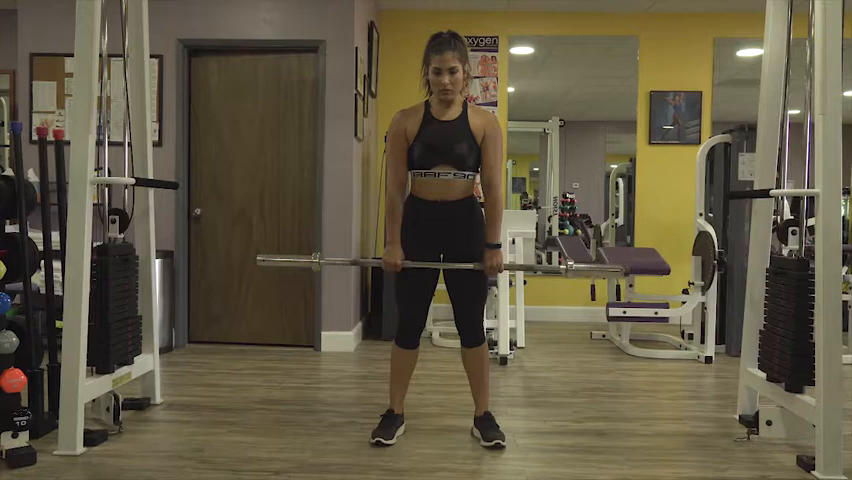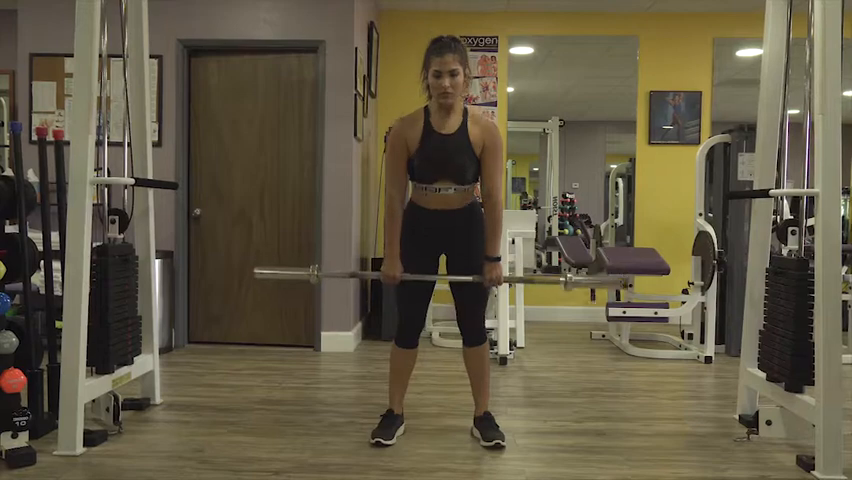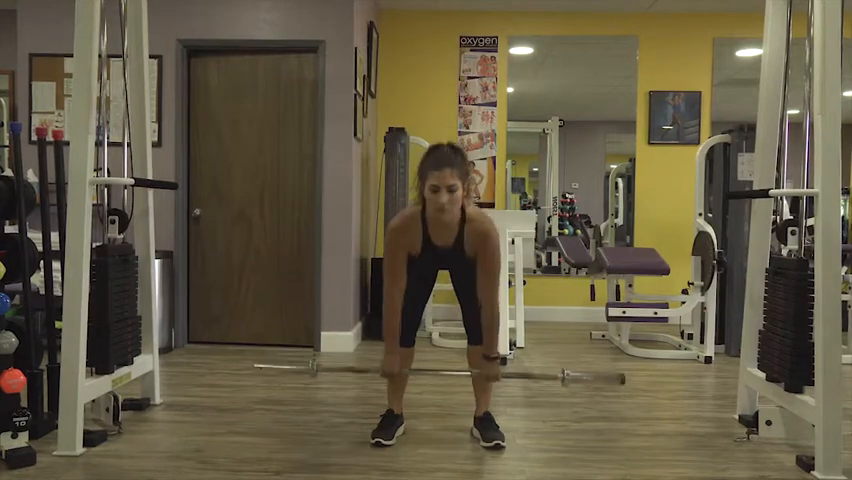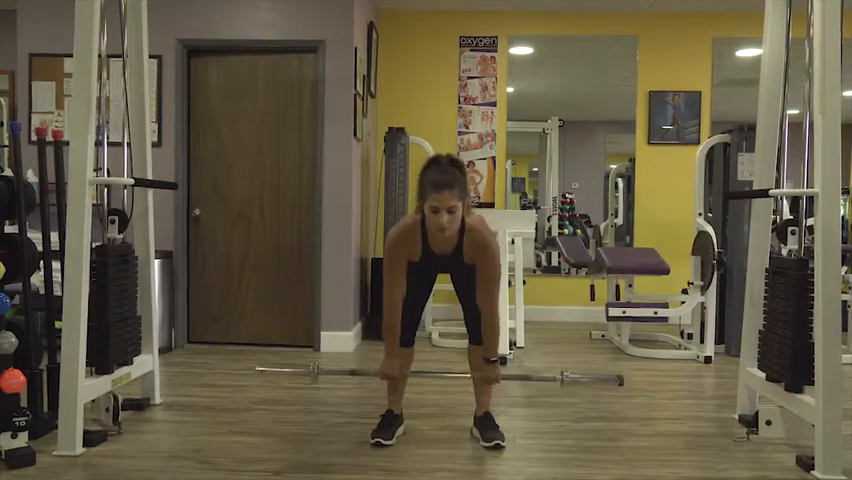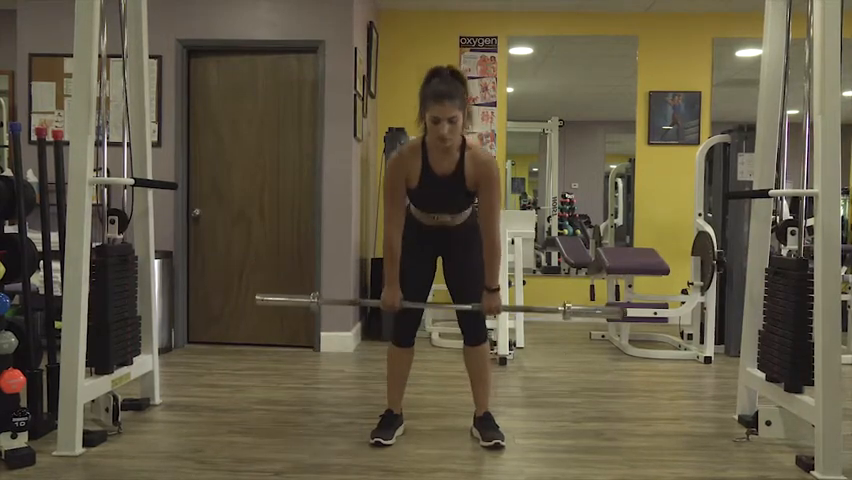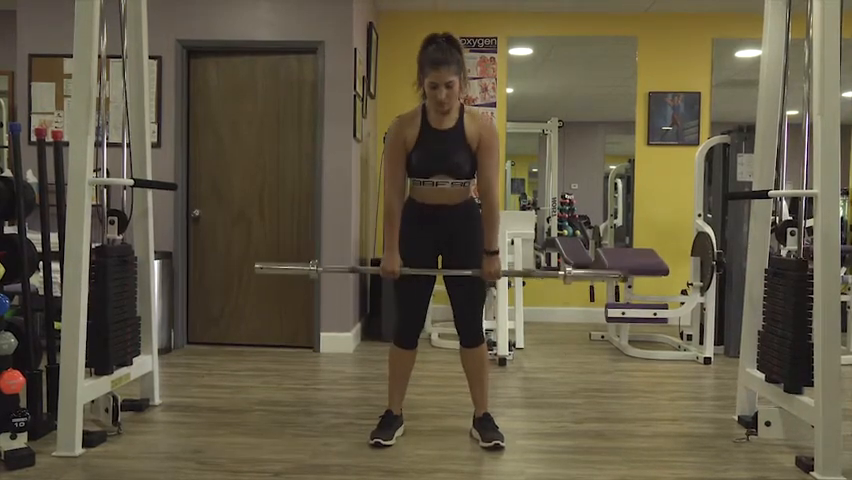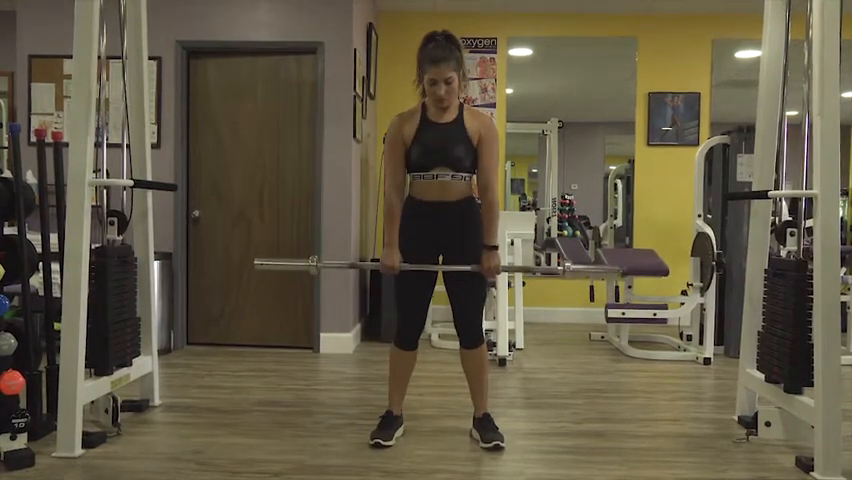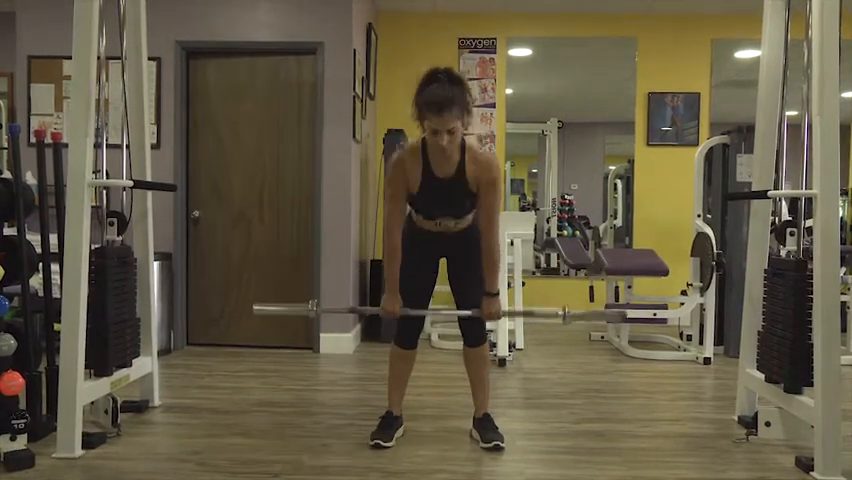
dt=0.5s
person 1, frame 1
left shoulder: (484, 122)
right shoulder: (405, 121)
left elbow: (493, 188)
right elbow: (395, 187)
left wrist: (494, 245)
right wrist: (392, 242)
left hip: (465, 224)
right hip: (418, 224)
left knee: (471, 325)
right knee: (409, 324)
left ankle: (482, 415)
right ankle: (394, 412)
person 1, frame 2
left shoulder: (485, 131)
right shoulder: (405, 128)
left elbow: (493, 198)
right elbow: (394, 196)
left wrist: (493, 257)
right wrist: (391, 254)
left hip: (467, 227)
right hip: (418, 228)
left knee: (473, 326)
right knee: (408, 324)
left ankle: (483, 416)
right ankle: (394, 413)
person 1, frame 3
left shoulder: (483, 229)
right shoulder: (401, 227)
left elbow: (489, 302)
right elbow: (393, 299)
left wrist: (491, 356)
right wrist: (391, 353)
left hip: (465, 262)
right hip: (420, 263)
left knee: (477, 328)
right knee: (405, 328)
left ankle: (482, 416)
right ankle: (394, 414)
person 1, frame 4
left shoulder: (482, 238)
right shoulder: (401, 236)
left elbow: (489, 309)
right elbow: (392, 305)
left wrist: (491, 360)
right wrist: (391, 356)
left hip: (466, 264)
right hip: (419, 264)
left knee: (478, 327)
right knee: (404, 327)
left ankle: (483, 417)
right ankle: (394, 414)
person 1, frame 5
left shoulder: (482, 163)
right shoulder: (403, 160)
left elbow: (490, 231)
right elbow: (393, 227)
left wrist: (491, 289)
right wrist: (391, 285)
left hip: (463, 237)
right hip: (417, 237)
left knee: (474, 326)
right knee: (404, 326)
left ankle: (482, 416)
right ankle: (393, 414)
person 1, frame 6
left shoulder: (481, 128)
right shoulder: (403, 127)
left elbow: (489, 194)
right elbow: (393, 193)
left wrist: (491, 251)
right wrist: (390, 249)
left hip: (464, 226)
right hip: (416, 226)
left knee: (470, 326)
right knee: (407, 325)
left ankle: (482, 416)
right ankle: (393, 414)
person 1, frame 7
left shoulder: (480, 124)
right shoulder: (403, 124)
left elbow: (489, 189)
right elbow: (392, 189)
left wrist: (491, 246)
right wrist: (390, 245)
left hip: (464, 225)
right hip: (416, 225)
left knee: (470, 327)
right knee: (408, 326)
left ankle: (482, 417)
right ankle: (393, 415)
person 1, frame 8
left shoulder: (484, 164)
right shoulder: (402, 163)
left elbow: (489, 232)
right elbow: (393, 230)
left wrist: (491, 292)
right wrist: (391, 290)
left hip: (466, 242)
right hip: (418, 242)
left knee: (474, 328)
right knee: (407, 328)
left ankle: (482, 417)
right ankle: (393, 415)
